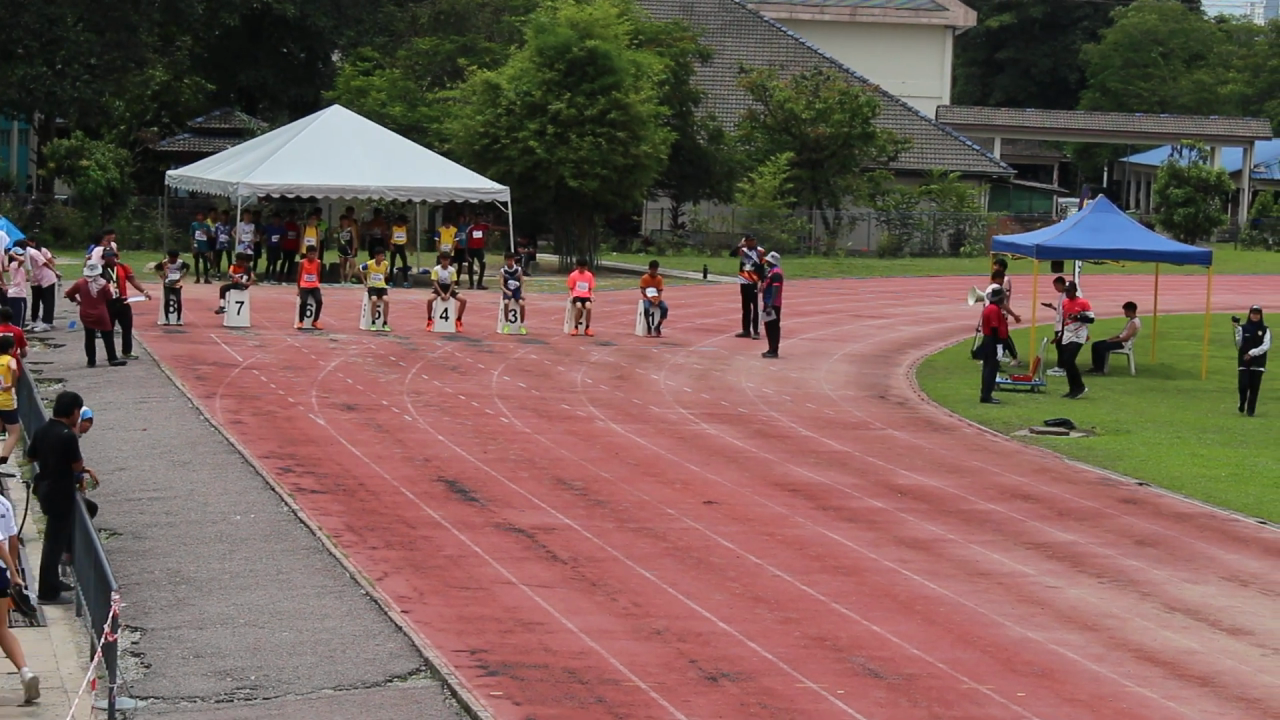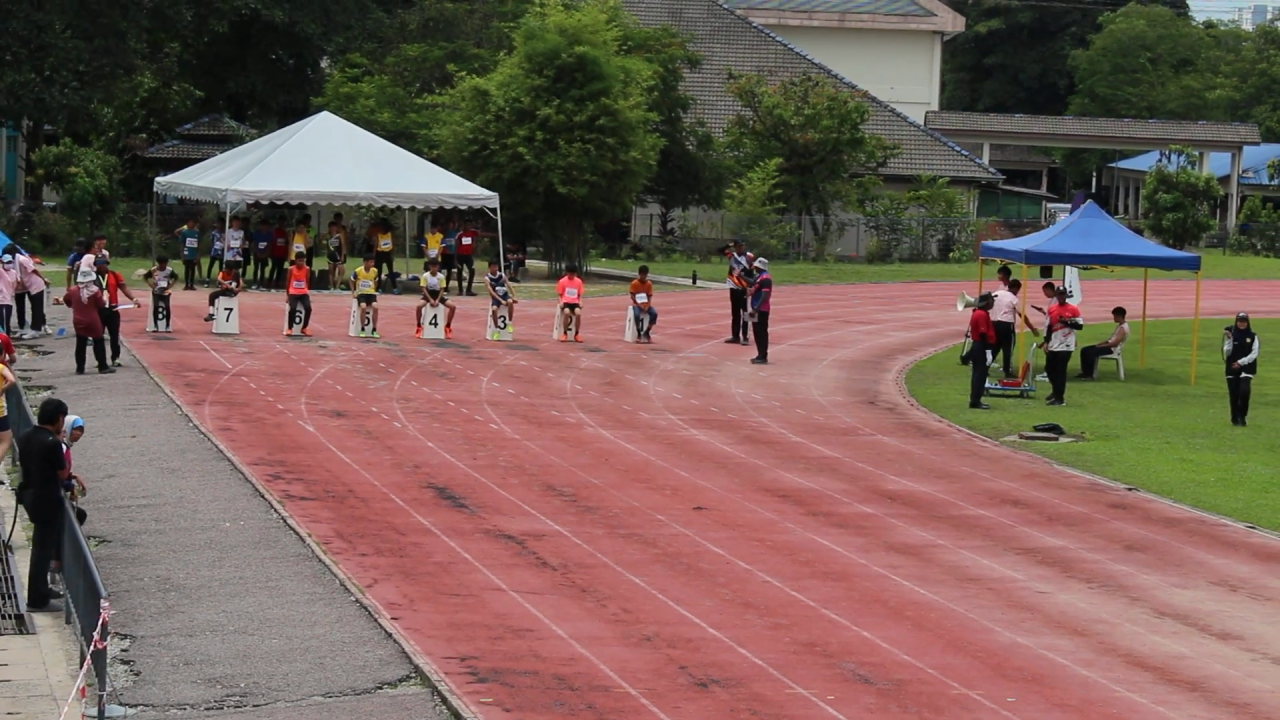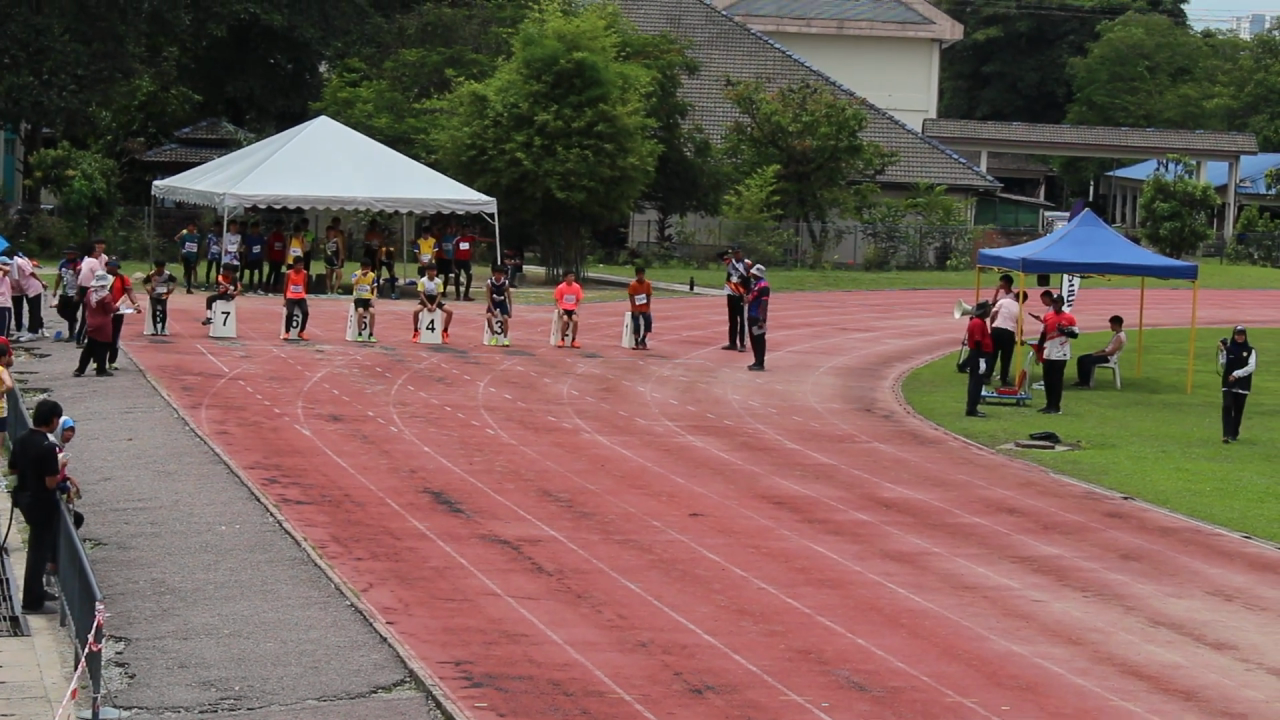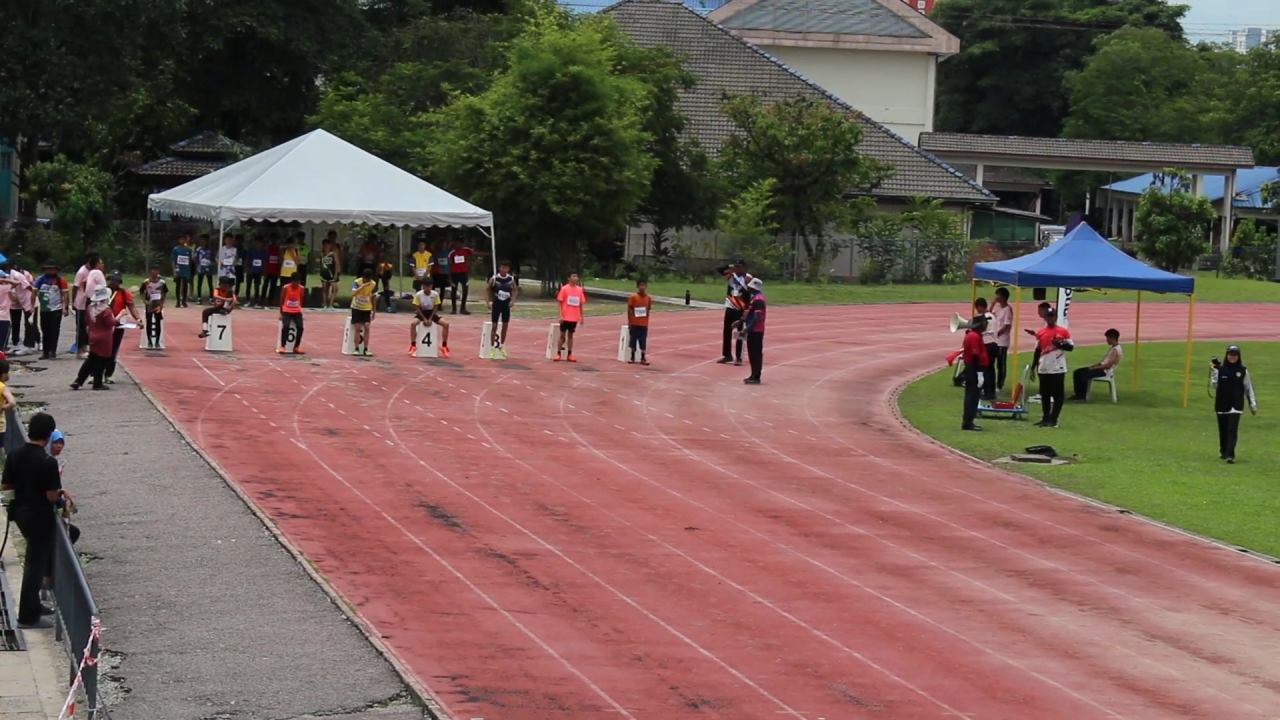
dt=0.7s
person 1, frame 1
left shoulder: (42, 430)
right shoulder: (67, 436)
left elbow: (30, 457)
right elbow: (77, 467)
left hip: (45, 488)
right hip: (60, 493)
left knee: (55, 538)
right knee: (56, 541)
left ankle: (52, 581)
right ankle: (48, 592)
person 1, frame 2
left shoulder: (25, 438)
right shoulder: (52, 443)
right elbow: (63, 474)
right wrist: (59, 443)
left hip: (30, 495)
right hip: (46, 500)
left knee: (42, 545)
right knee: (43, 548)
left ankle: (40, 589)
right ankle: (37, 600)
person 1, frame 3
left shoulder: (21, 440)
right shoulder: (47, 447)
left elbow: (12, 469)
right elbow: (51, 483)
right wrist: (59, 467)
left hip: (25, 498)
right hip: (41, 503)
left knee: (39, 547)
right knee: (39, 550)
left ankle: (36, 591)
right ankle: (32, 602)
person 1, frame 4
right shoulder: (48, 461)
right elbow: (52, 496)
right wrist: (58, 489)
left hip: (21, 512)
right hip: (40, 517)
left knee: (35, 560)
right knee: (36, 563)
left ankle: (32, 605)
right ankle: (27, 616)
